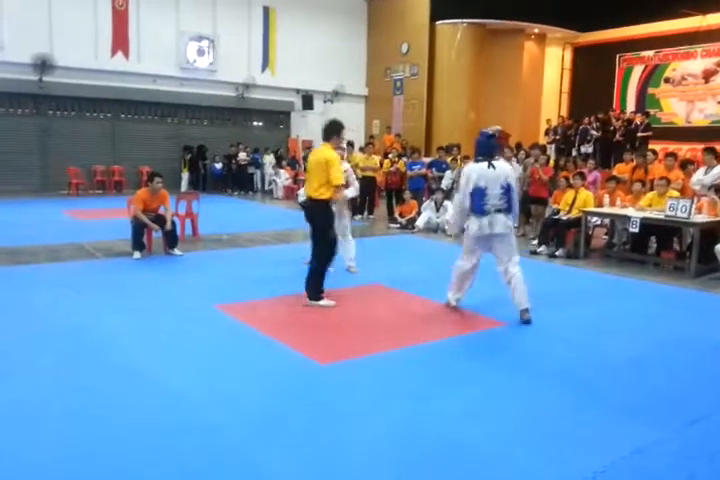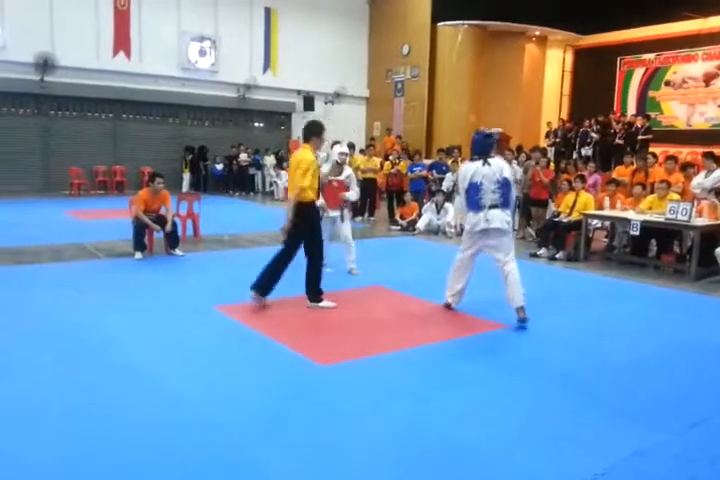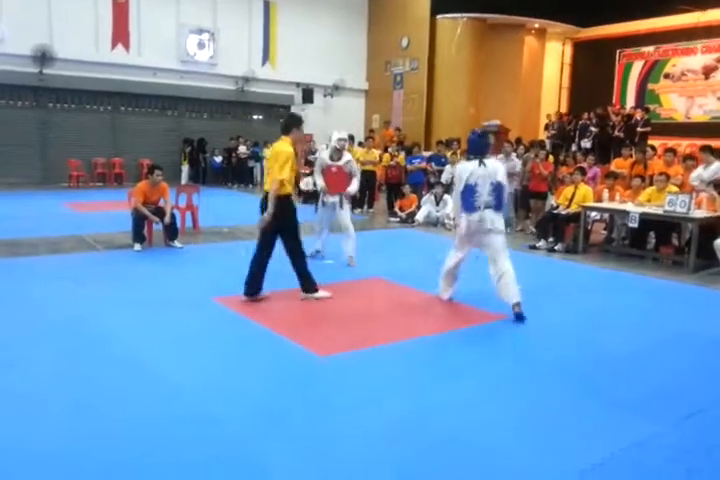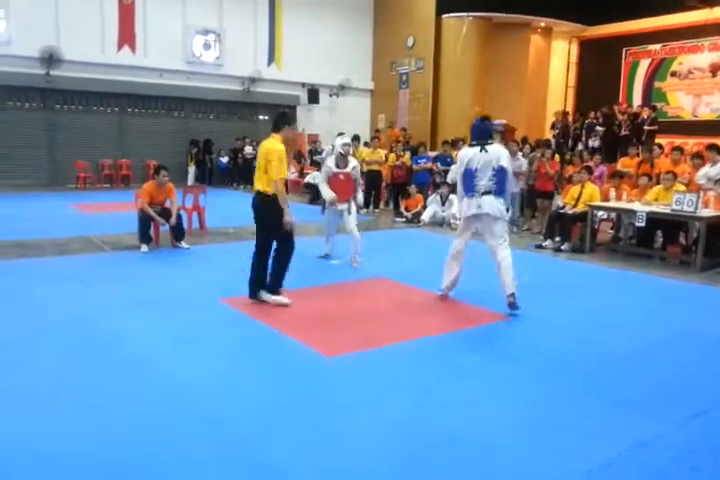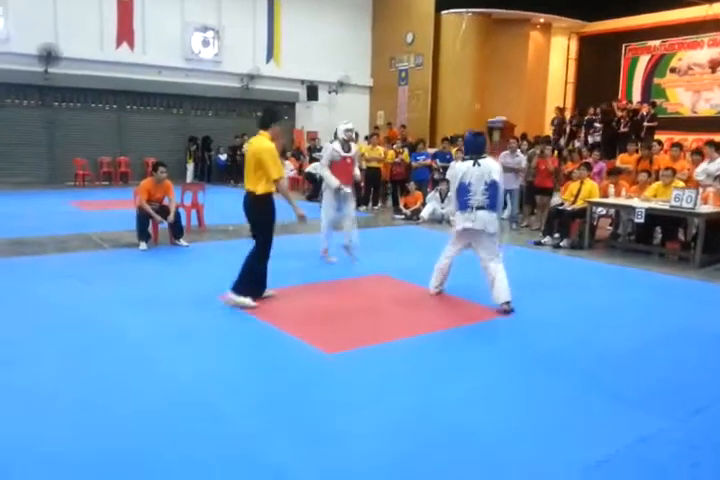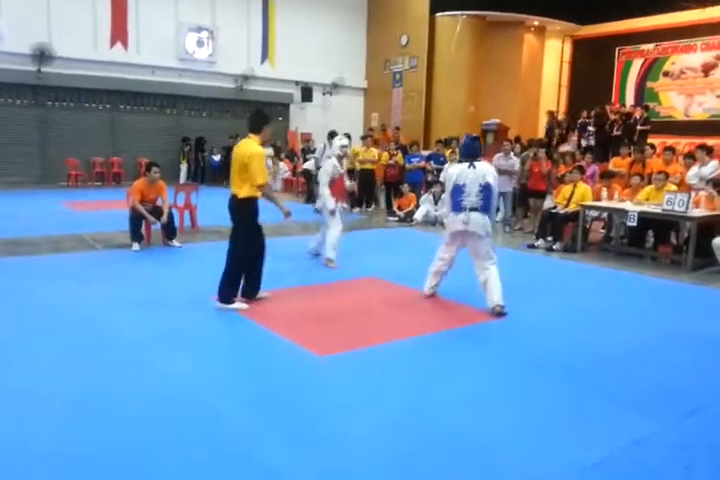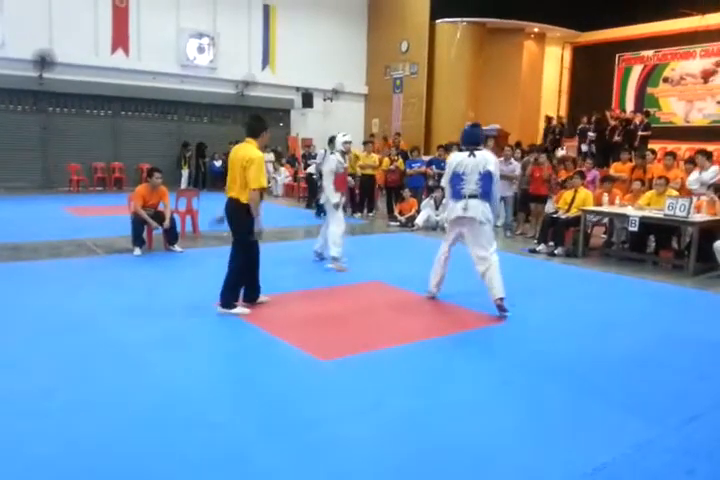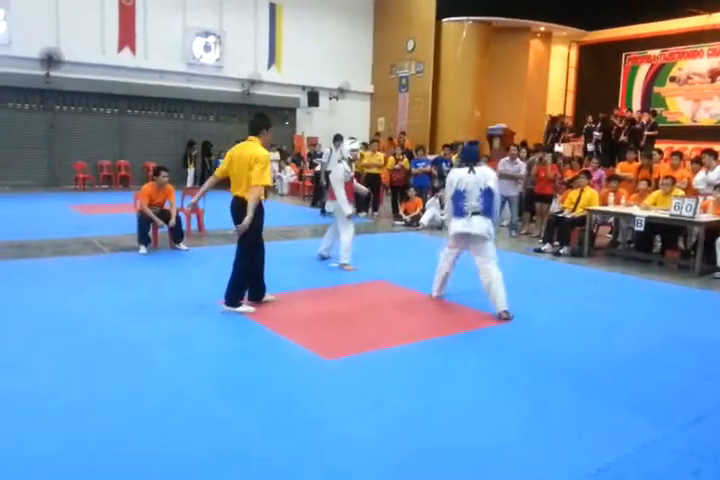
dt=0.2s
person 1, frame 1
left shoulder: (315, 153)
right shoulder: (332, 156)
right elbow: (337, 187)
left hip: (311, 204)
right hip: (320, 207)
left knee: (326, 248)
right knee: (324, 251)
left ankle: (313, 286)
right ankle: (314, 296)
person 1, frame 2
left shoulder: (297, 154)
right shoulder: (309, 159)
right elbow: (297, 189)
right wrist: (289, 218)
left hip: (296, 209)
right hip: (305, 209)
left knee: (288, 252)
right knee: (315, 255)
left ankle: (260, 289)
right ankle: (315, 298)
person 1, frame 3
left shoulder: (276, 146)
right shoulder: (286, 150)
right elbow: (276, 181)
right wrist: (270, 210)
left hip: (270, 201)
right hip: (281, 203)
left knee: (265, 246)
right knee: (295, 247)
left ankle: (251, 290)
right ankle: (309, 289)
person 1, frame 4
left shoulder: (265, 144)
right shoulder: (278, 148)
right elbow: (278, 183)
right wrist: (287, 212)
left hip: (259, 199)
right hip: (270, 201)
left knee: (263, 246)
right knee: (286, 244)
left ankle: (256, 291)
right ankle: (272, 290)
person 1, frame 5
left shoulder: (253, 142)
right shoulder: (268, 147)
right elbow: (278, 182)
right wrist: (296, 208)
left hip: (251, 198)
right hip: (261, 201)
left knee: (263, 244)
right knee: (262, 246)
left ankle: (256, 289)
right ankle: (238, 291)
person 1, frame 6
left shoulder: (241, 145)
right shoulder: (256, 151)
right elbow: (263, 187)
left wrist: (269, 171)
right wrist: (282, 207)
left hip: (237, 201)
right hip: (246, 204)
left knee: (256, 246)
right knee: (239, 251)
left ankle: (251, 290)
right ankle: (225, 297)
person 1, frame 7
left shoulder: (236, 150)
right shoulder: (256, 155)
right elbow: (254, 191)
left wrist: (226, 211)
right wrist: (257, 221)
left hip: (232, 204)
right hip: (244, 208)
left knee: (251, 252)
right knee: (241, 255)
left ankle: (252, 295)
right ankle: (227, 303)
person 1, frame 8
left shoulder: (237, 149)
right shoulder: (261, 154)
left elbow: (216, 176)
right elbow: (256, 187)
left wrist: (197, 197)
right wrist: (250, 216)
left hip: (237, 203)
right hip: (249, 207)
left knee: (255, 250)
right knee: (246, 253)
left ankle: (257, 293)
right ankle: (232, 301)
person 2, frame 1
left shoulder: (470, 169)
right shoulder: (506, 168)
left elbow: (461, 201)
right elbow: (513, 199)
left wrist: (455, 225)
right wrist: (509, 221)
left hip: (478, 224)
right hip: (502, 223)
left knee: (466, 263)
right knee: (511, 267)
left ankle: (453, 300)
right ankle: (524, 310)
person 2, frame 2
left shoulder: (466, 168)
right shoulder: (503, 165)
left elbow: (463, 198)
right elbow: (511, 195)
right wrist: (506, 216)
left hip: (476, 221)
right hip: (500, 219)
left knee: (463, 261)
right knee: (508, 263)
left ankle: (450, 299)
right ankle: (520, 308)
person 2, frame 3
left shoulder: (461, 168)
right shoulder: (497, 166)
left elbow: (458, 199)
right elbow: (503, 196)
right wrist: (498, 216)
left hip: (469, 220)
right hip: (492, 220)
left knee: (455, 257)
right knee: (502, 263)
left ankle: (445, 293)
right ankle: (516, 305)
person 2, frame 4
left shoulder: (464, 154)
right shoulder: (501, 152)
left elbow: (460, 185)
right elbow: (508, 182)
right wrist: (504, 204)
left hip: (470, 206)
right hip: (493, 206)
left knee: (458, 249)
right knee: (501, 250)
left ankle: (445, 289)
right ankle: (510, 295)
person 2, frame 5
left shoulder: (457, 167)
right shoulder: (494, 166)
left elbow: (454, 196)
right elbow: (499, 196)
right wrist: (495, 216)
left hip: (464, 219)
right hip: (486, 219)
left knee: (449, 255)
right knee: (494, 261)
left ankle: (435, 287)
right ankle: (504, 300)
person 2, frame 6
left shoulder: (453, 170)
right shoulder: (489, 170)
left elbow: (449, 197)
right elbow: (493, 200)
right wrist: (489, 221)
left hip: (456, 220)
right hip: (479, 221)
left knee: (444, 256)
right knee: (488, 264)
left ankle: (430, 289)
right ankle: (496, 304)
person 2, frame 7
left shoulder: (453, 158)
right shoulder: (489, 158)
left elbow: (447, 187)
right elbow: (494, 189)
right wrist: (492, 212)
left hip: (456, 209)
right hip: (479, 209)
left knee: (445, 250)
right knee: (486, 255)
left ankle: (433, 290)
right ankle: (498, 298)
person 2, frame 8
left shoulder: (453, 175)
right shoulder: (490, 174)
left elbow: (449, 204)
right elbow: (495, 204)
right wrist: (492, 225)
left hip: (458, 225)
right hip: (481, 225)
left knee: (447, 261)
right knee: (489, 267)
left ankle: (436, 292)
right ankle: (502, 309)
person 3, frame 1
left shoulder: (346, 168)
left elbow: (355, 187)
left wrist: (345, 194)
left hip: (340, 206)
left knee: (345, 235)
left ankle: (350, 263)
person 3, frame 2
left shoulder: (349, 173)
right shoulder: (324, 171)
left elbow: (355, 191)
left wrist: (348, 196)
right wrist: (320, 202)
left hip: (342, 210)
right hip: (327, 210)
left knee: (346, 238)
left ankle: (352, 266)
person 3, frame 3
left shoulder: (349, 159)
right shoulder: (323, 156)
left elbow: (357, 176)
right elbow: (317, 173)
left wrist: (351, 189)
right wrist: (320, 185)
left hip: (342, 197)
right hip: (327, 196)
left knee: (346, 225)
right knee: (323, 224)
left ankle: (350, 255)
right ankle: (318, 249)
person 3, frame 4
left shoulder: (354, 164)
right shoulder: (329, 163)
left elbow: (358, 183)
right elbow: (322, 182)
left wrist: (359, 197)
right wrist: (329, 196)
left hip: (349, 203)
right hip: (333, 203)
left knee: (352, 229)
right knee: (330, 229)
left ankle: (355, 257)
right ankle: (327, 252)
person 3, frame 5
left shoulder: (354, 149)
right shoulder: (332, 148)
right elbow: (323, 167)
left wrist: (356, 173)
right wrist: (334, 183)
left hip: (348, 187)
right hip: (333, 187)
left knee: (350, 217)
right knee: (328, 216)
left ankle: (349, 244)
right ankle: (325, 247)
person 3, frame 6
left shoulder: (342, 162)
right shoulder: (330, 164)
right elbow: (323, 185)
left wrist: (348, 185)
right wrist: (330, 205)
left hip: (337, 201)
right hip: (329, 201)
left knee: (330, 227)
right knee: (335, 227)
left ankle: (315, 249)
right ankle: (329, 257)
person 3, frame 7
left shoulder: (344, 158)
right shoulder: (333, 158)
right elbow: (327, 181)
left wrist: (348, 180)
right wrist: (334, 199)
left hip: (338, 196)
right hip: (332, 196)
left knee: (330, 223)
right knee: (338, 225)
left ankle: (319, 251)
right ankle: (335, 258)
person 3, frame 8
left shoulder: (349, 166)
right shoulder: (340, 168)
right elbow: (339, 190)
left wrist: (362, 189)
right wrist: (347, 210)
left hip: (344, 203)
right hip: (338, 203)
left knee: (336, 228)
right knee: (347, 231)
left ankle: (323, 252)
right ankle: (344, 262)
